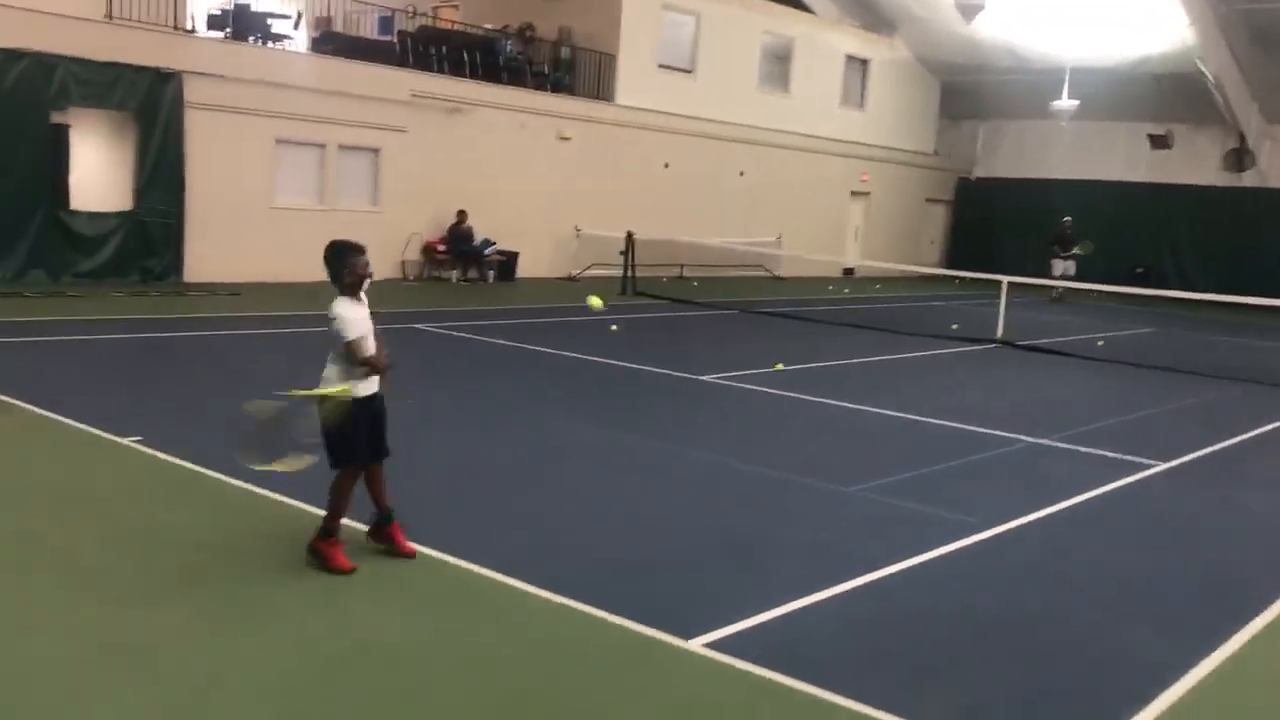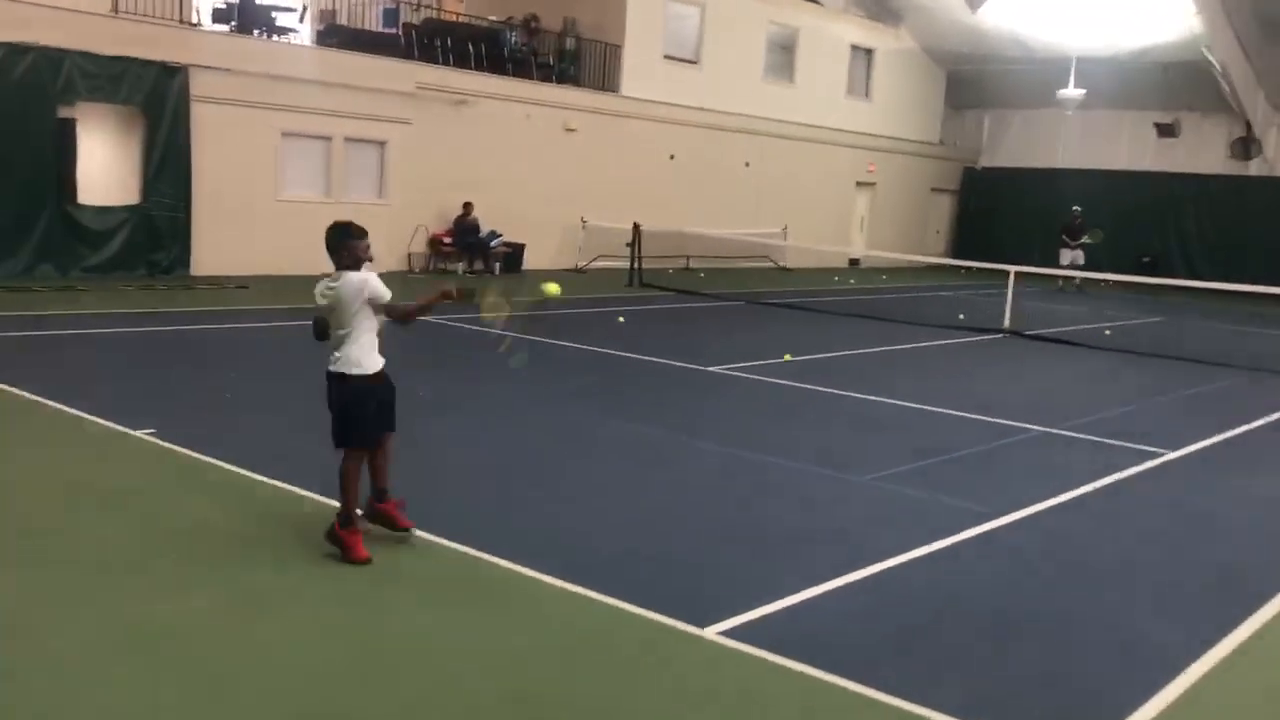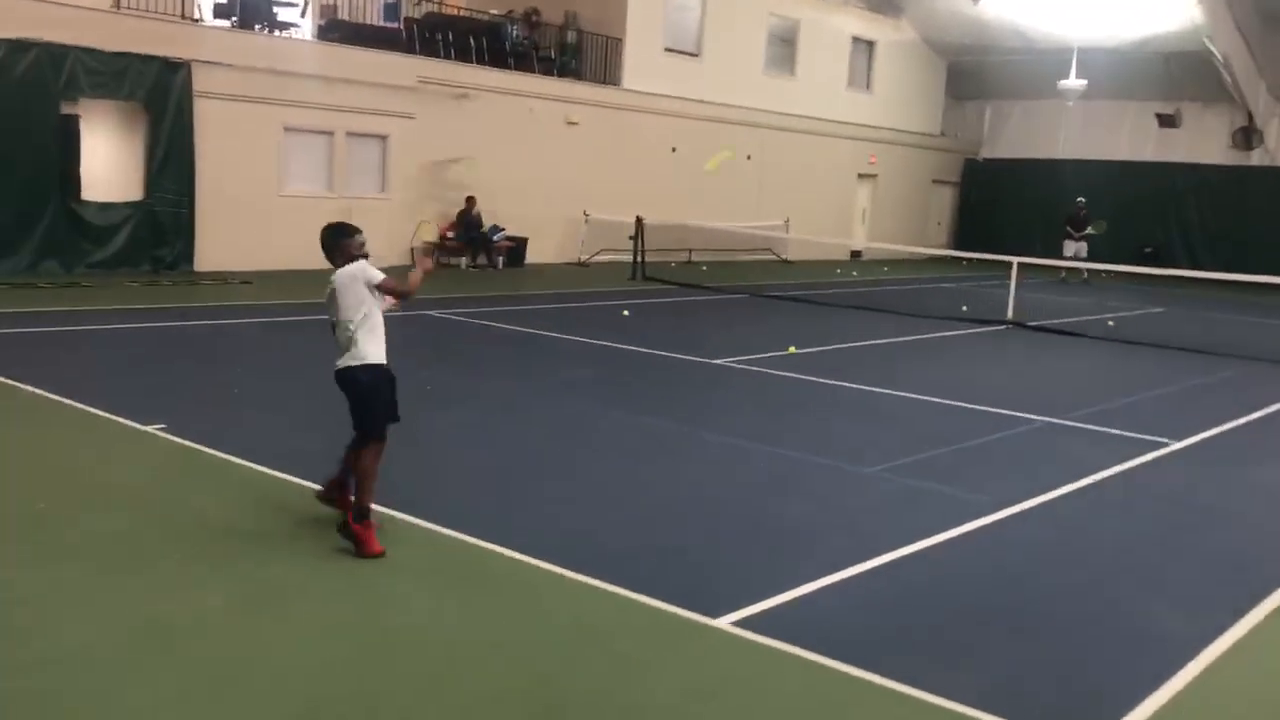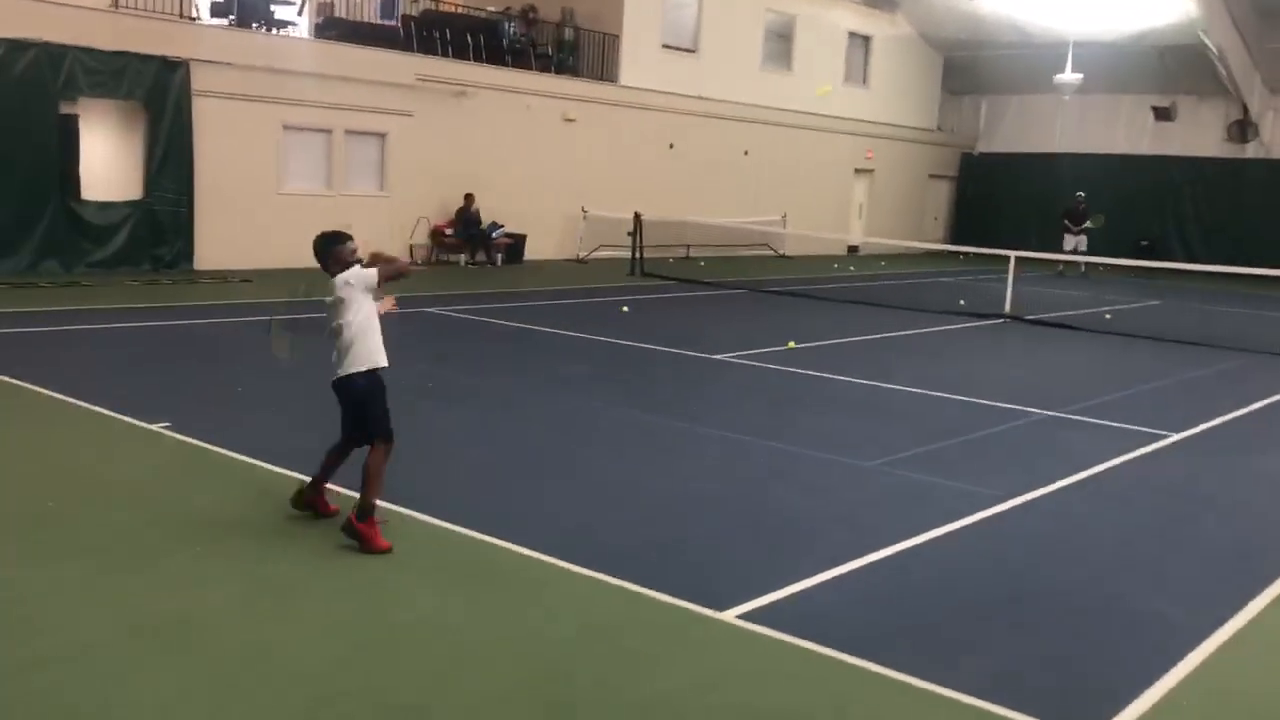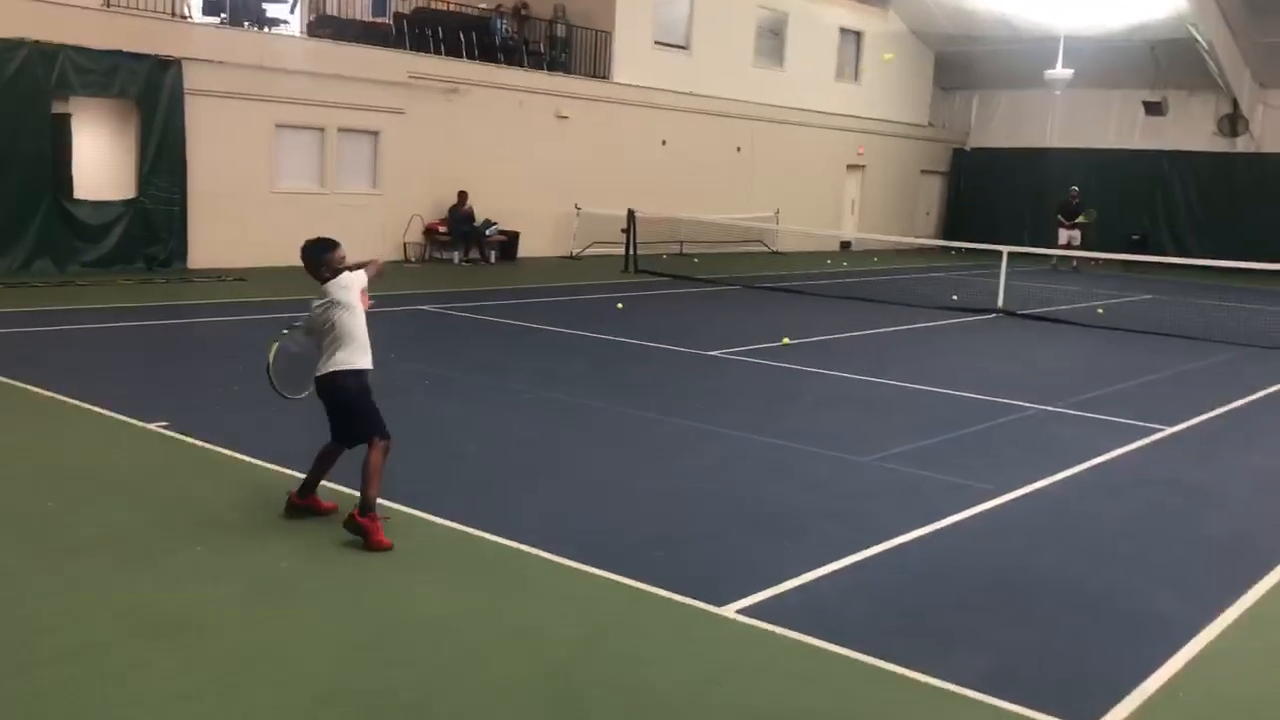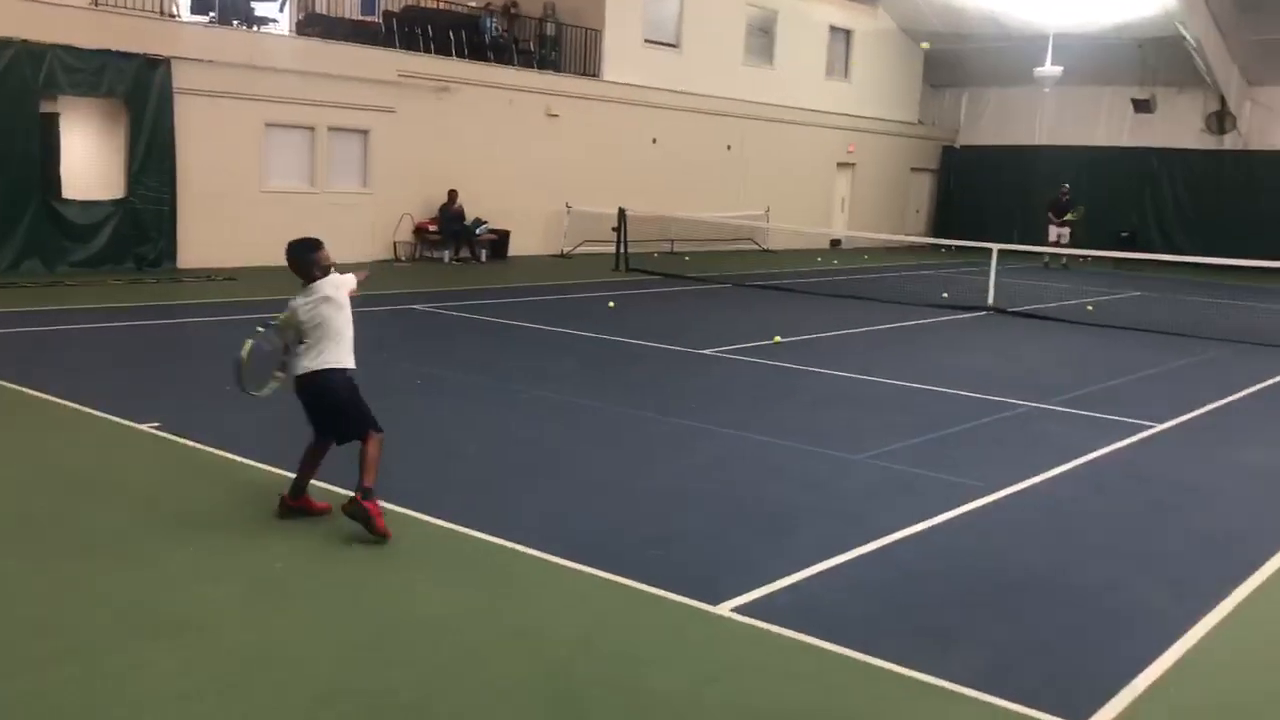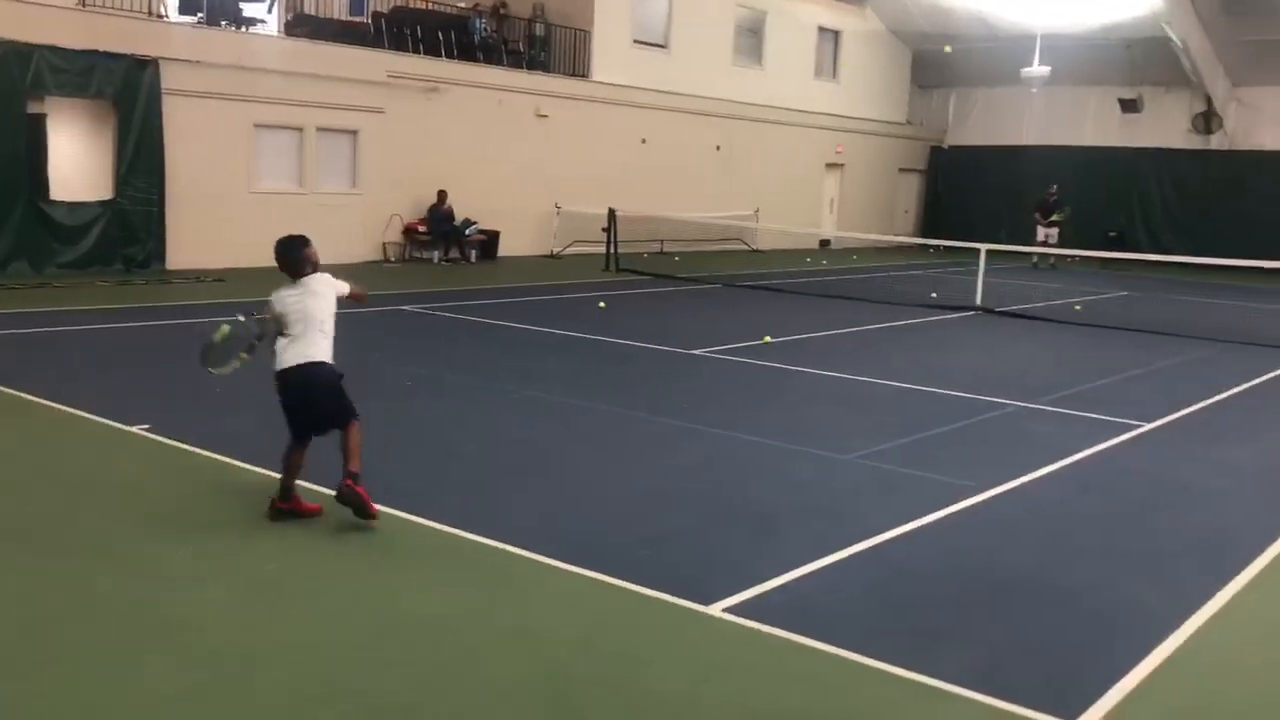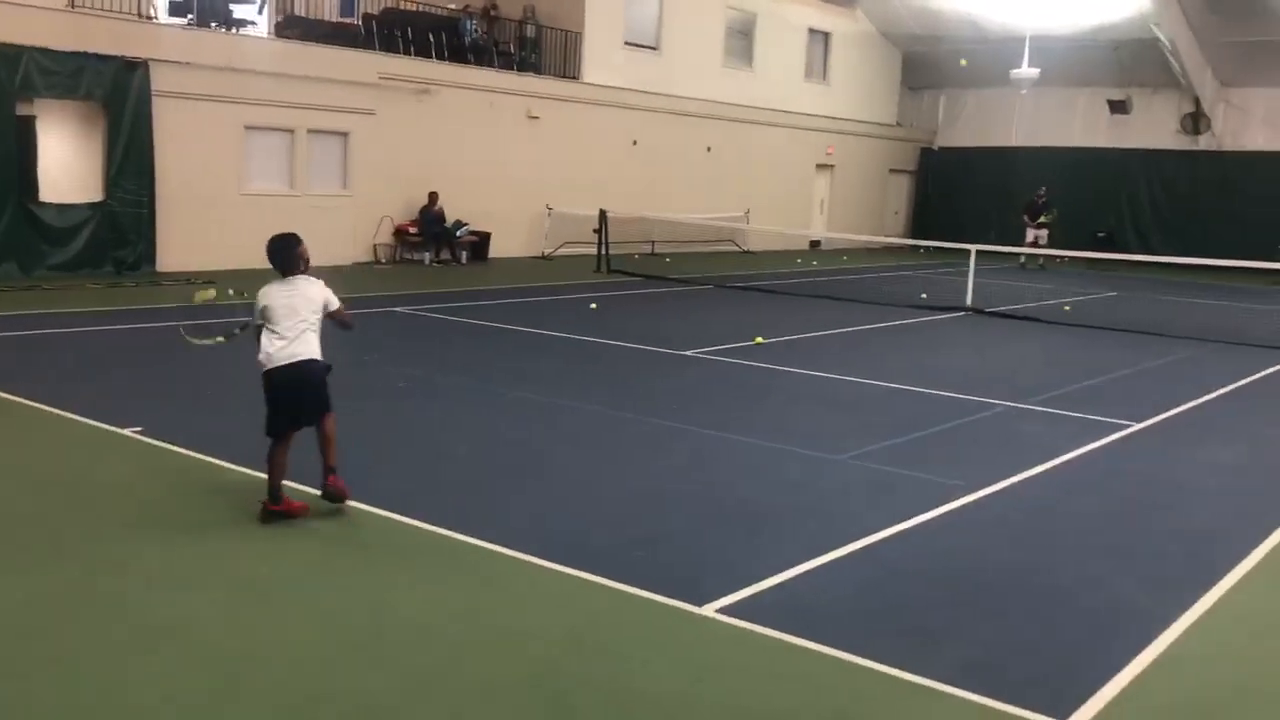
dt=0.1s
person 1, frame 1
left shoulder: (359, 299)
right shoulder: (345, 313)
right elbow: (369, 362)
left wrist: (377, 352)
left hip: (367, 394)
right hip: (343, 399)
left knee: (374, 459)
right knee: (352, 466)
left ankle: (385, 525)
right ankle: (326, 539)
person 1, frame 2
left shoulder: (325, 287)
right shoulder: (364, 281)
left elbow: (320, 333)
right elbow: (403, 316)
right wrist: (438, 298)
left hip: (368, 372)
right hip: (355, 376)
left knee: (379, 437)
right knee: (357, 447)
left ankle: (381, 502)
right ankle: (345, 527)
person 1, frame 3
left shoulder: (336, 285)
right shoulder: (359, 271)
right elbow: (404, 291)
left wrist: (379, 304)
right wrist: (421, 267)
left hip: (363, 367)
right hip: (364, 369)
left knee: (368, 435)
right knee: (373, 439)
left ankle: (338, 488)
right ankle: (358, 521)
person 1, frame 4
left shoulder: (343, 293)
right shoulder: (354, 278)
right elbow: (401, 267)
left wrist: (377, 308)
right wrist: (377, 259)
left hip: (350, 376)
right hip: (362, 376)
left knee: (352, 439)
right knee: (381, 443)
left ankle: (312, 493)
right ankle: (363, 520)
person 1, frame 5
left shoulder: (319, 307)
right shoulder: (345, 284)
right elbow: (374, 265)
right wrist: (359, 266)
left hip: (330, 377)
right hip: (347, 377)
left knee: (341, 440)
right knee: (379, 441)
left ankle: (303, 496)
right ankle: (365, 515)
person 1, frame 6
left shoulder: (294, 307)
right shoulder: (335, 285)
right elbow: (362, 274)
left hip: (305, 378)
right hip: (334, 375)
left knee: (324, 438)
right knee: (372, 434)
left ankle: (294, 497)
right ankle: (364, 498)
person 1, frame 7
left shoulder: (276, 300)
right shoulder: (325, 283)
right elbow: (360, 295)
right wrist: (347, 290)
left hip: (285, 373)
right hip: (317, 368)
left knee: (301, 435)
right knee: (351, 422)
left ankle: (285, 499)
right ankle: (352, 483)
person 1, frame 8
left shoulder: (264, 295)
right shoulder: (318, 288)
left elbow: (261, 336)
right elbow: (347, 322)
right wrist: (328, 312)
left hip: (274, 369)
right hip: (308, 365)
left knee: (281, 435)
right knee: (324, 417)
left ankle: (275, 501)
right ankle: (331, 478)
